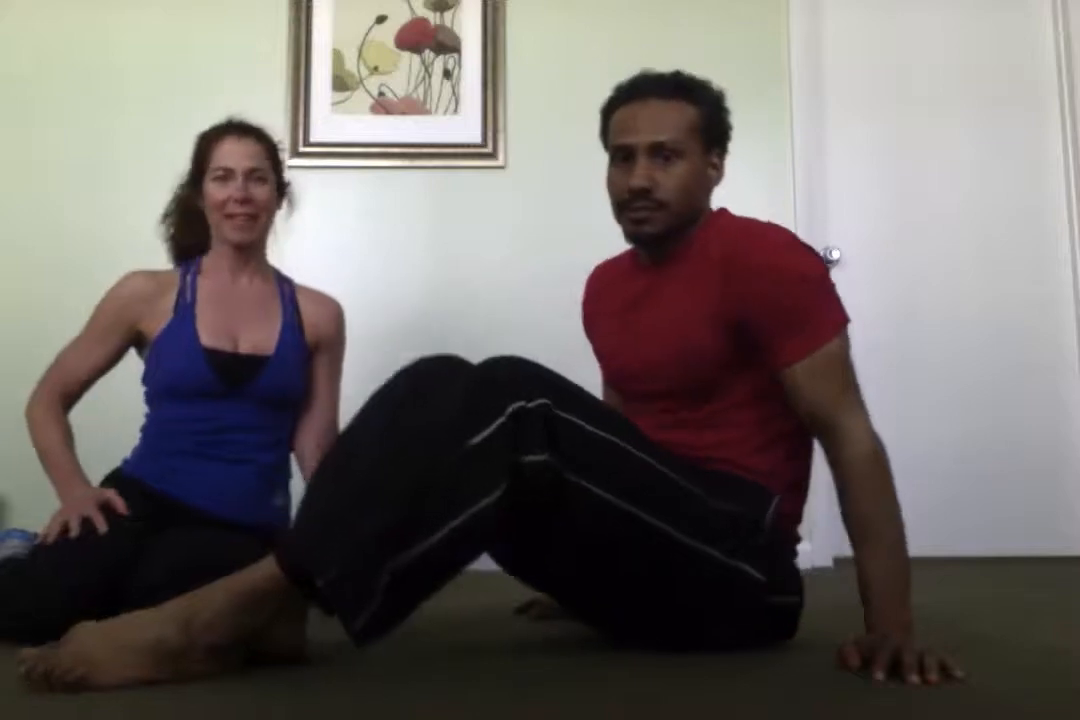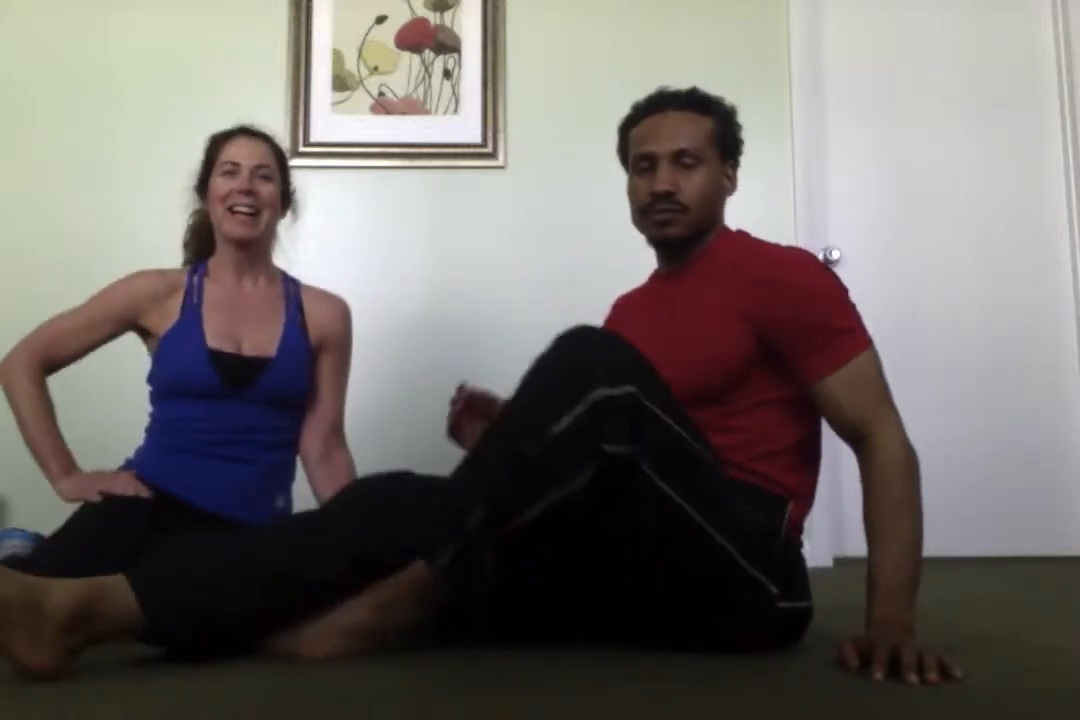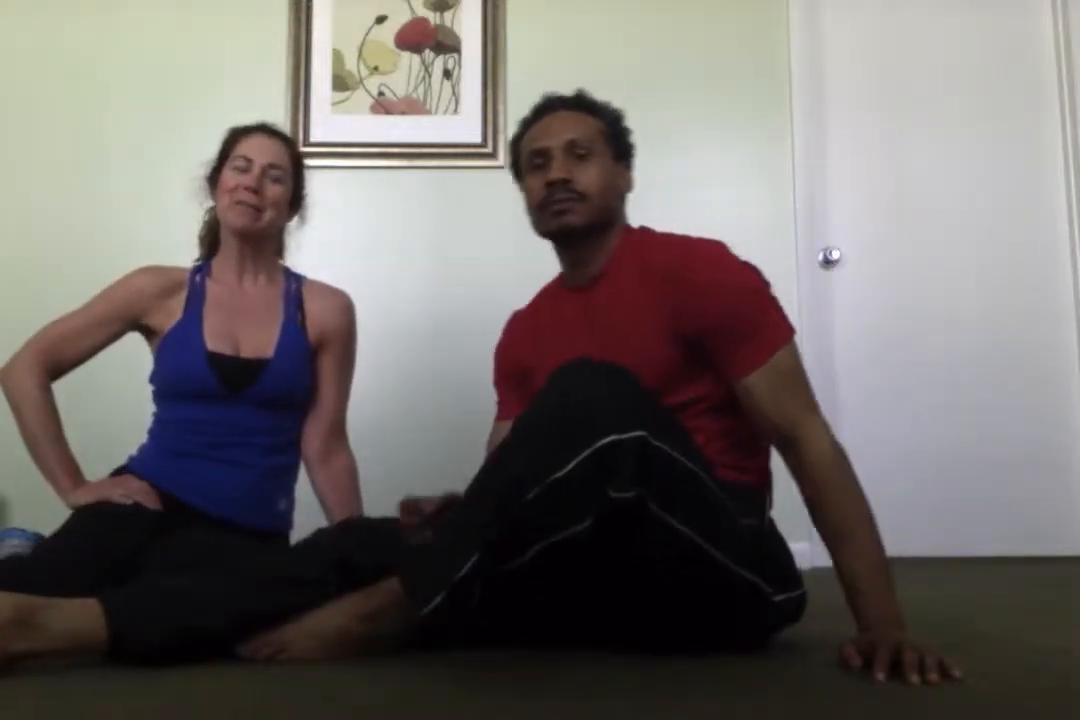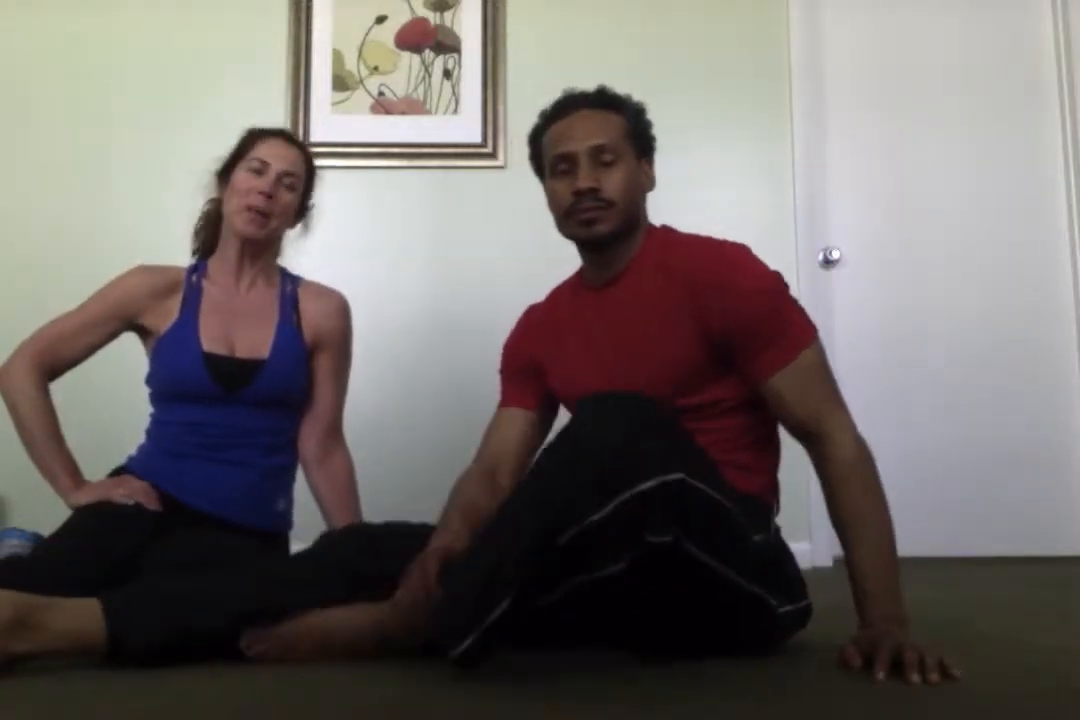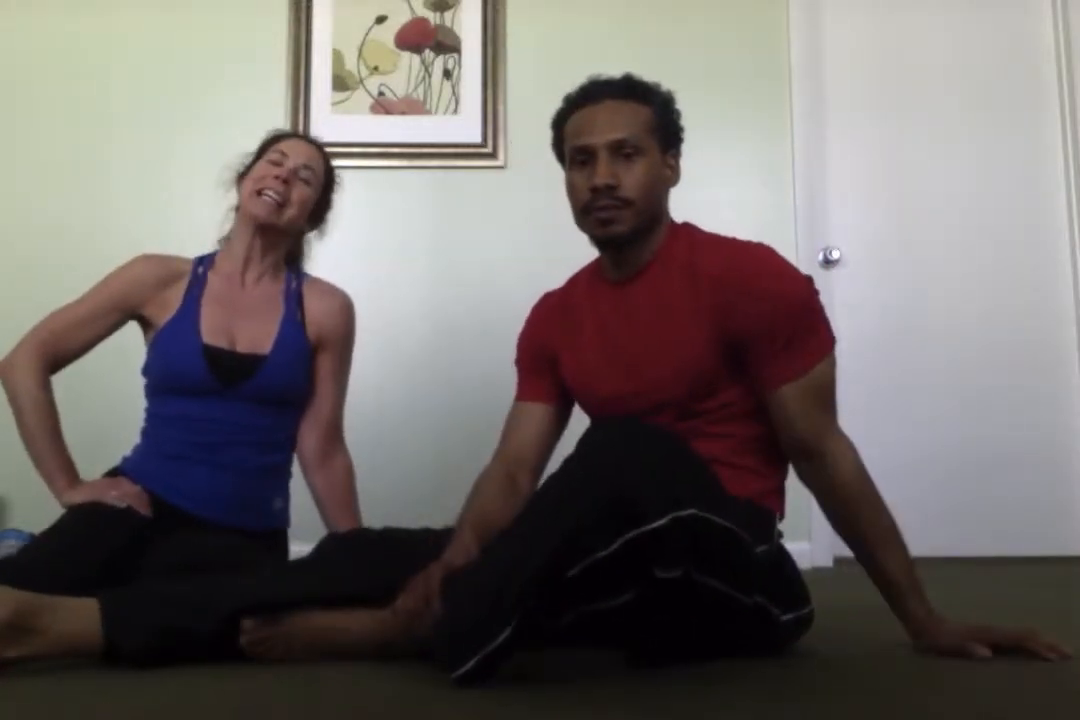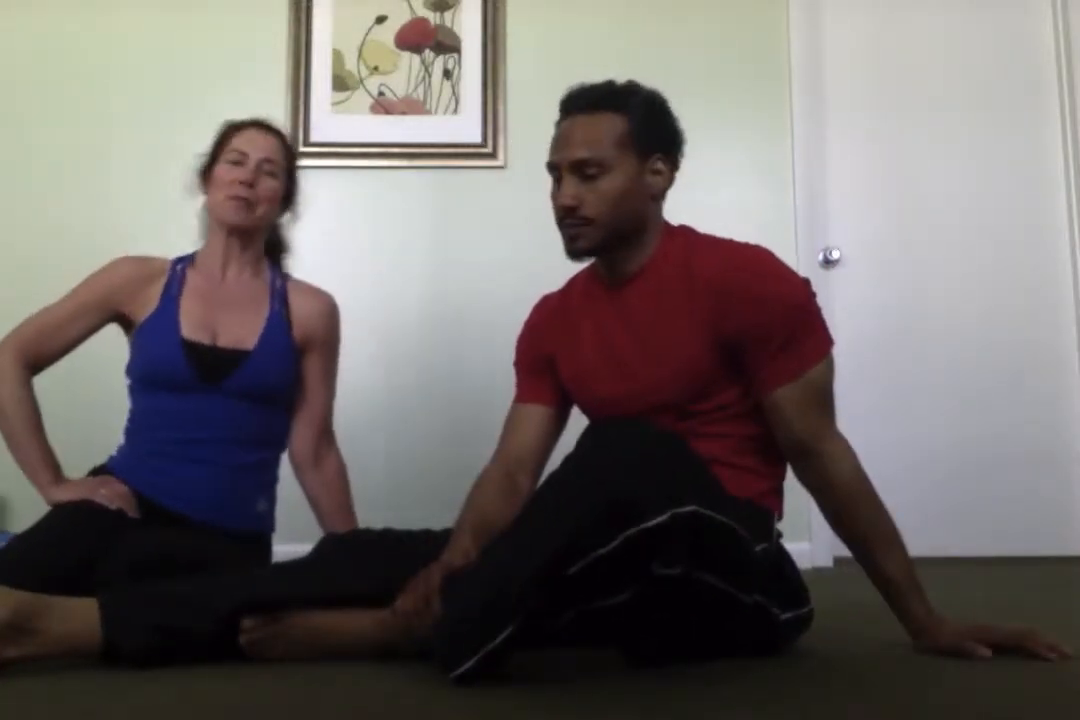
dt=0.7s
person 1, frame 1
left shoulder: (762, 261)
right shoulder: (605, 288)
left elbow: (848, 433)
left wrist: (889, 622)
right wrist: (573, 563)
left hip: (732, 567)
right hip: (636, 566)
left knee: (515, 399)
right knee: (439, 387)
left ankle: (223, 616)
right ankle: (273, 603)
person 1, frame 2
left shoulder: (784, 279)
right shoulder: (630, 312)
left elbow: (882, 441)
left wrist: (890, 621)
right wrist: (517, 446)
left hip: (743, 577)
right hip: (633, 568)
left knee: (590, 362)
right knee: (402, 501)
left ankle: (394, 606)
right ankle: (93, 606)
person 1, frame 3
left shoulder: (699, 272)
right shoulder: (526, 333)
left elbow: (806, 440)
right elbow: (515, 482)
left wrist: (881, 622)
right wrist: (450, 521)
left hip: (723, 570)
right hip: (607, 572)
left knee: (594, 395)
right knee: (367, 543)
left ankle: (390, 612)
person 1, frame 4
left shoulder: (720, 275)
right shoulder: (540, 329)
left elbow: (834, 438)
right elbow: (493, 477)
left wrist: (884, 622)
right wrist: (440, 554)
left hip: (733, 574)
right hip: (612, 576)
left knee: (620, 427)
right knee: (373, 548)
left ankle: (404, 627)
person 1, frame 5
left shoulder: (751, 280)
right shoulder: (555, 319)
left elbow: (821, 454)
right elbow: (513, 474)
left wrist: (924, 621)
right wrist: (453, 562)
left hip: (736, 570)
right hip: (620, 571)
left knee: (630, 451)
right knee: (374, 551)
left ankle: (412, 635)
person 1, frame 6
left shoulder: (746, 281)
right shoulder: (554, 321)
left elbow: (819, 453)
right elbow: (512, 476)
left wrist: (925, 622)
right wrist: (449, 567)
left hip: (735, 572)
right hip: (617, 573)
left knee: (630, 447)
right knee: (375, 552)
left ankle: (409, 636)
person 2, frame 1
left shoulder: (317, 313)
right shoulder: (147, 295)
left elbow: (316, 444)
right elbow: (47, 400)
right wrist: (74, 490)
left hip: (245, 528)
right hip: (143, 501)
person 2, frame 2
left shoulder: (323, 314)
right shoulder: (157, 294)
left elbow: (323, 447)
right wrist: (67, 476)
left hip: (247, 528)
right hip: (148, 498)
person 2, frame 3
left shoulder: (326, 310)
right shoulder: (160, 291)
left elbow: (325, 448)
right wrist: (74, 487)
left hip: (248, 533)
right hip: (149, 502)
person 2, frame 4
left shoulder: (321, 310)
right shoulder: (157, 290)
left elbow: (322, 449)
right wrist: (74, 488)
left hip: (248, 533)
right hip: (148, 504)
person 2, frame 5
left shoulder: (324, 309)
right shoulder: (161, 279)
left elbow: (322, 451)
right wrist: (69, 486)
left hip: (245, 534)
right hip: (140, 503)
person 2, frame 6
left shoulder: (309, 310)
right shoulder: (141, 280)
left elbow: (313, 452)
right wrist: (53, 484)
left hip: (229, 536)
right hip: (125, 504)
